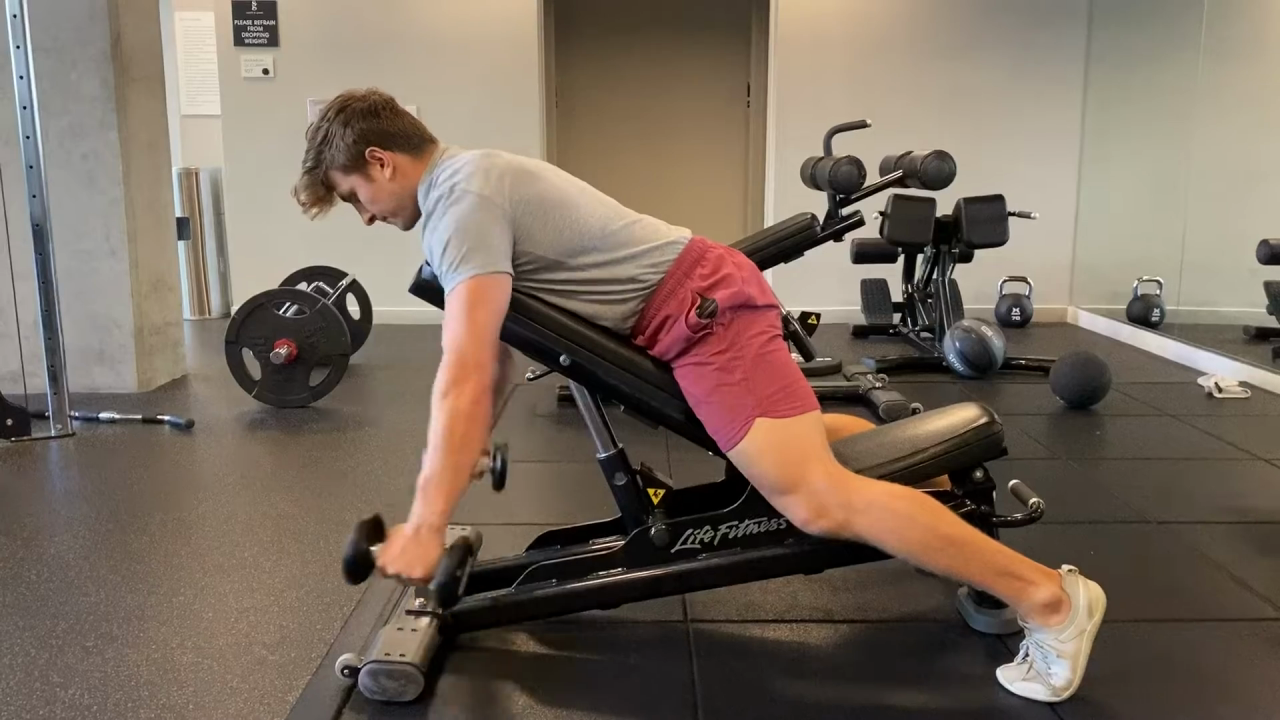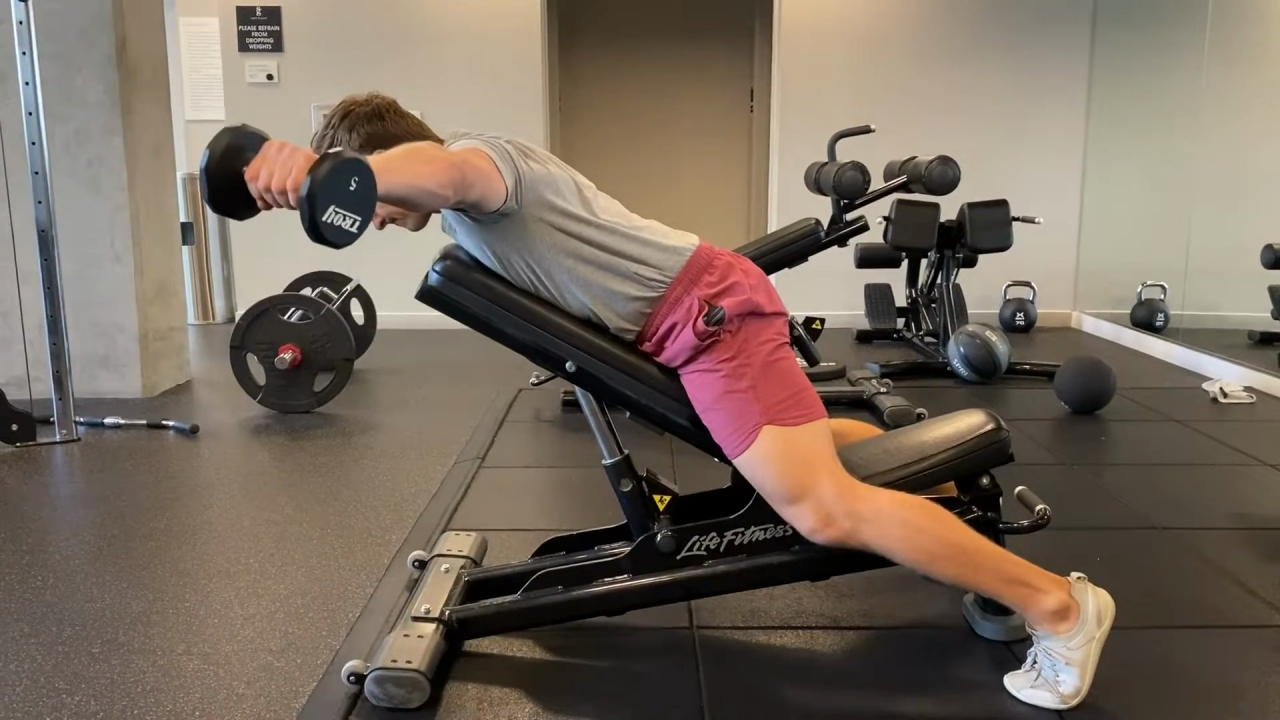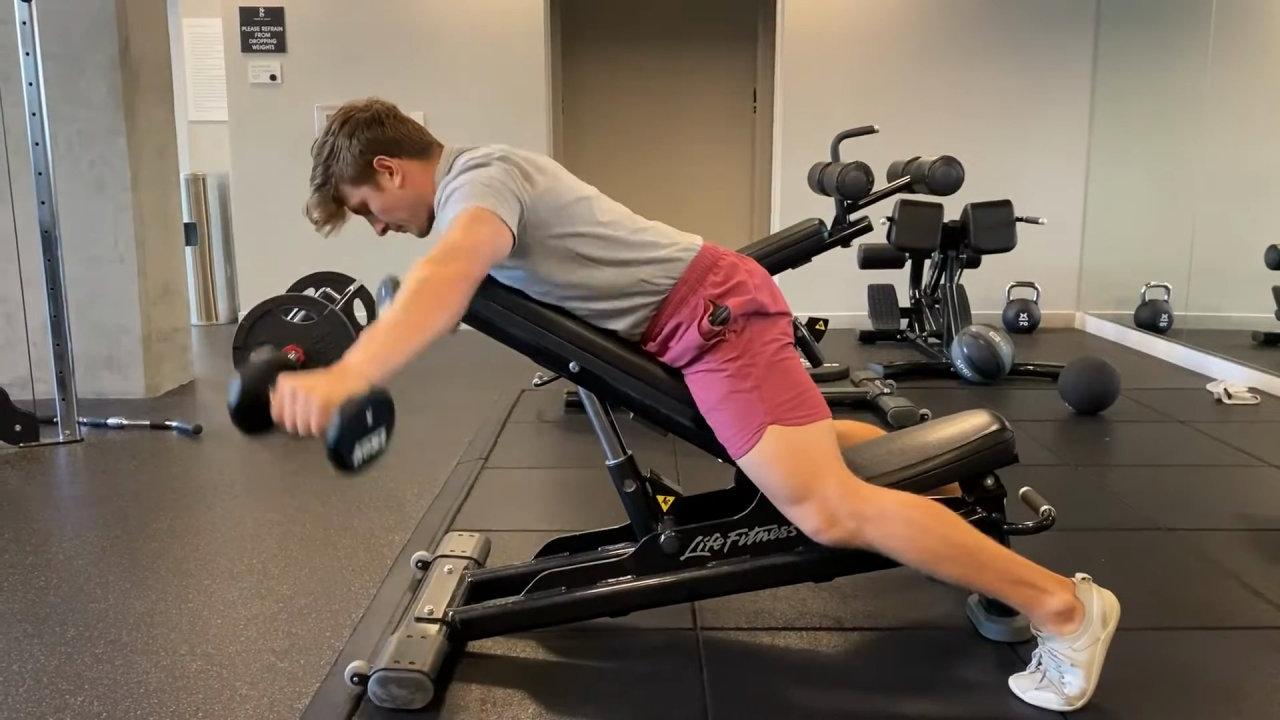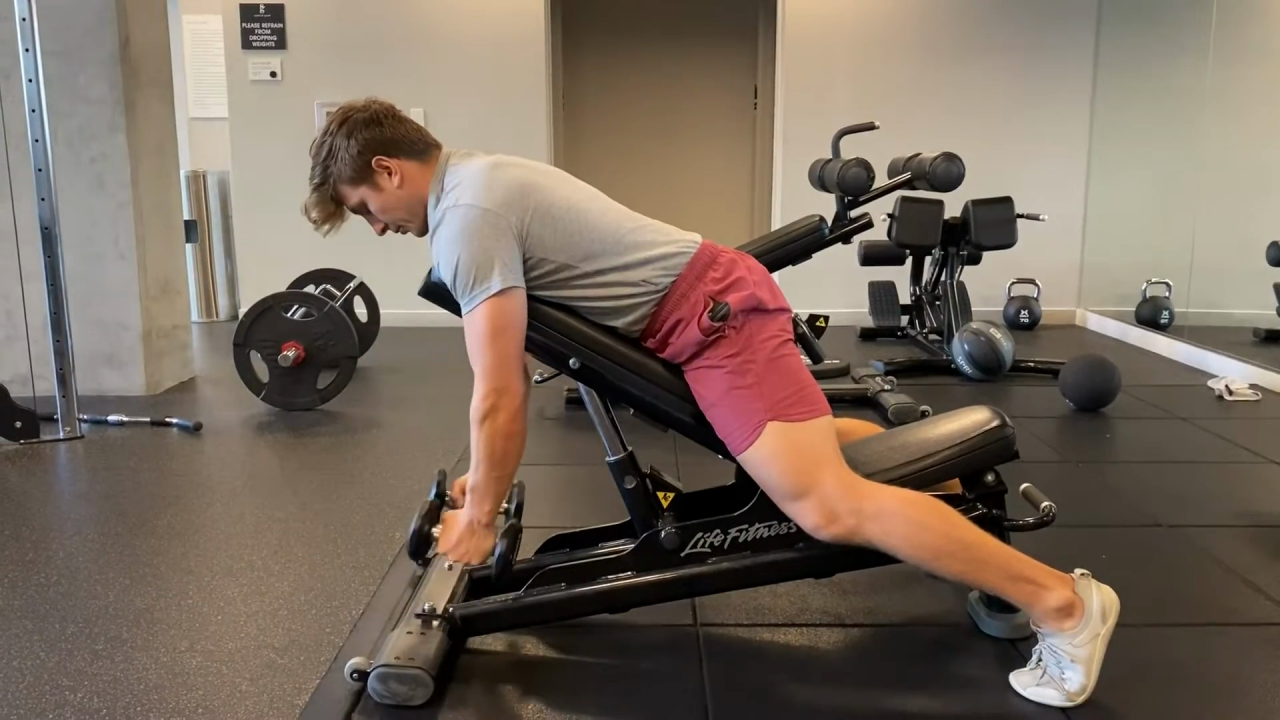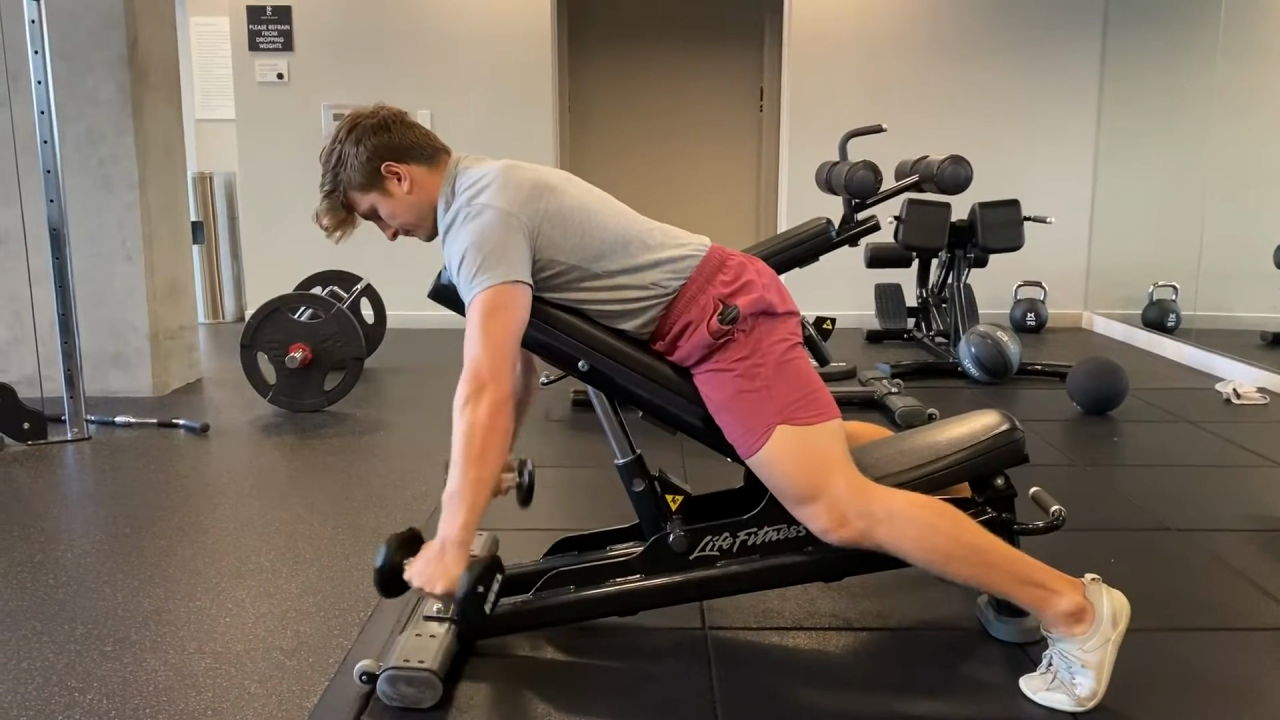
dt=1s
person 1, frame 1
left shoulder: (459, 201)
right shoulder: (471, 175)
left elbow: (463, 371)
right elbow: (489, 349)
left wrist: (425, 524)
right wrist: (479, 443)
left hip: (700, 308)
right hip: (697, 294)
left knee: (816, 503)
right knee: (796, 437)
left ankle: (1049, 599)
person 1, frame 2
left shoulder: (475, 153)
right shoulder: (473, 176)
left elbow: (435, 170)
left wrist: (326, 172)
left hip: (708, 311)
right hip: (696, 308)
left knee: (825, 510)
right knee: (805, 441)
left ankle: (1058, 604)
person 1, frame 3
left shoulder: (474, 184)
right shoulder: (476, 175)
left elbow: (445, 276)
right elbow: (455, 280)
left wrist: (342, 378)
left hip: (712, 312)
right hip: (706, 305)
left knee: (827, 509)
right knee: (810, 442)
left ankle: (1062, 604)
person 1, frame 4
left shoulder: (467, 220)
right shoulder: (478, 179)
left elbow: (499, 395)
right elbow: (513, 367)
left wrist: (480, 518)
right wrist: (486, 474)
left hip: (712, 313)
right hip: (710, 296)
left knee: (829, 508)
right knee: (809, 438)
left ankle: (1063, 602)
person 1, frame 5
left shoulder: (480, 216)
right shoulder: (488, 185)
left elbow: (483, 387)
right elbow: (514, 355)
left wrist: (451, 544)
right wrist: (503, 450)
left hip: (721, 314)
right hip: (717, 300)
left knee: (838, 511)
right knee: (814, 441)
left ankle: (1074, 607)
